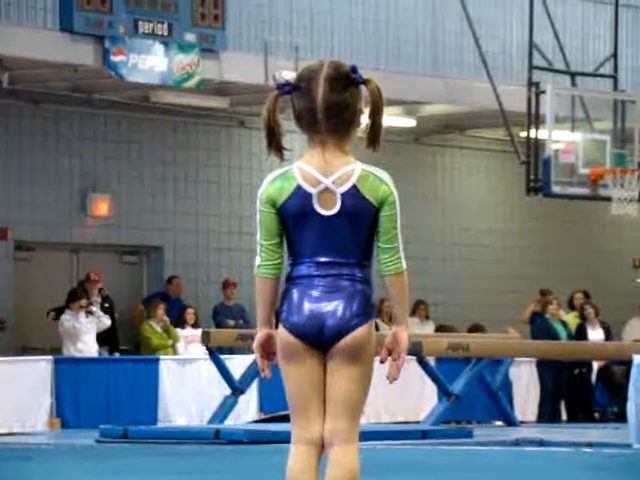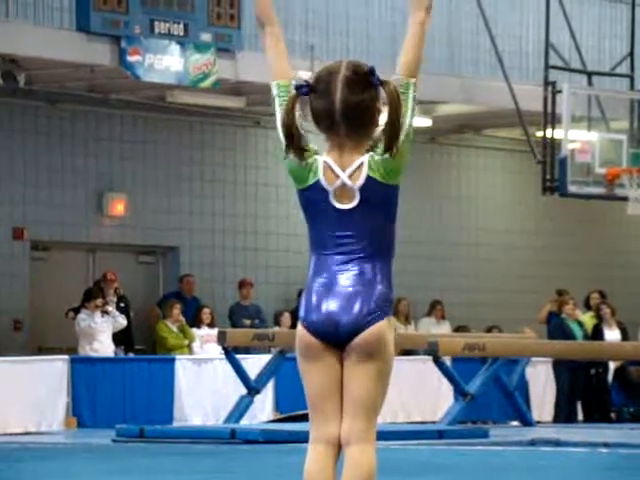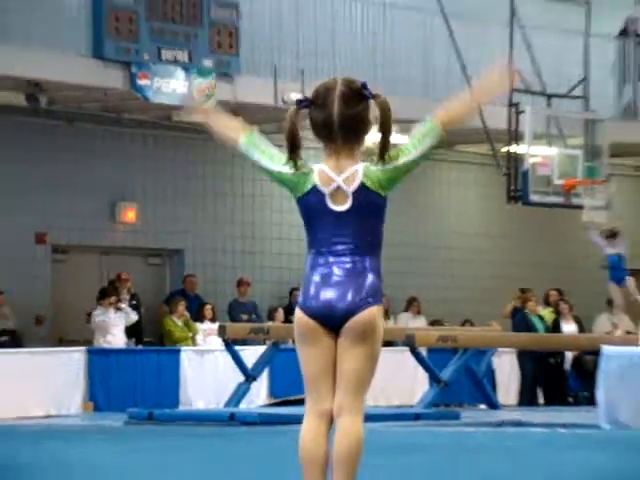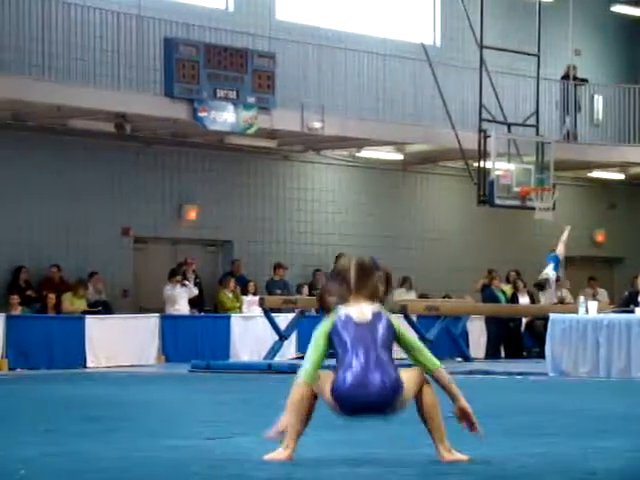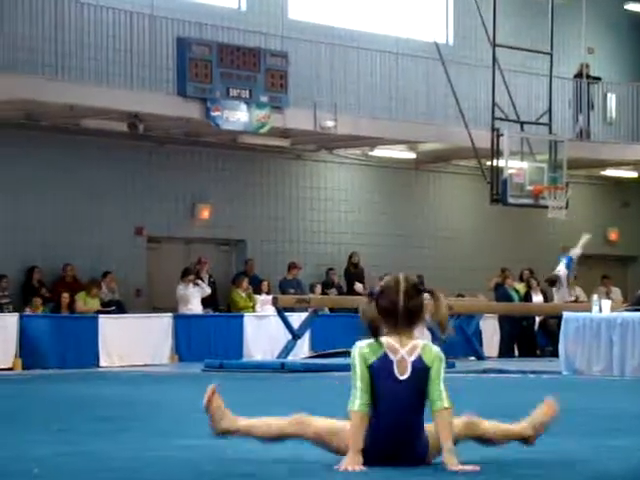
dt=0.7s
person 1, frame 1
left shoulder: (276, 185)
right shoulder: (377, 184)
left elbow: (268, 263)
right elbow: (391, 262)
left wrist: (263, 326)
right wrist: (401, 324)
left hip: (299, 315)
right hip: (351, 315)
left knee: (305, 438)
right knee: (342, 438)
person 1, frame 2
left shoulder: (302, 170)
right shoulder: (386, 168)
left elbow: (283, 92)
right elbow: (406, 88)
left hip: (318, 312)
right hip: (369, 314)
left knee: (323, 436)
right knee: (359, 436)
person 1, frame 3
left shoulder: (298, 177)
right shoulder: (380, 174)
left elbow: (248, 142)
right elbow: (434, 126)
left wrist: (209, 115)
right wrist: (486, 90)
left hip: (315, 299)
right hip: (361, 299)
left knee: (316, 411)
right knee: (349, 412)
person 1, frame 4
left shoulder: (331, 323)
right shoulder: (389, 320)
left elbow: (308, 372)
right elbow: (431, 363)
left wrist: (288, 415)
right wrist: (459, 400)
left hip: (347, 398)
right hip: (387, 395)
left knee: (314, 381)
right knee: (418, 376)
left ankle: (287, 449)
right ankle: (445, 449)
person 1, frame 5
left shoulder: (364, 351)
right shoulder: (432, 355)
left elbow: (359, 404)
right elbow: (441, 404)
left wrist: (353, 454)
right wrist: (449, 455)
left hip: (374, 450)
right hip: (415, 452)
left knee: (301, 424)
right knee: (467, 424)
left ankle: (229, 424)
right ankle: (525, 430)
